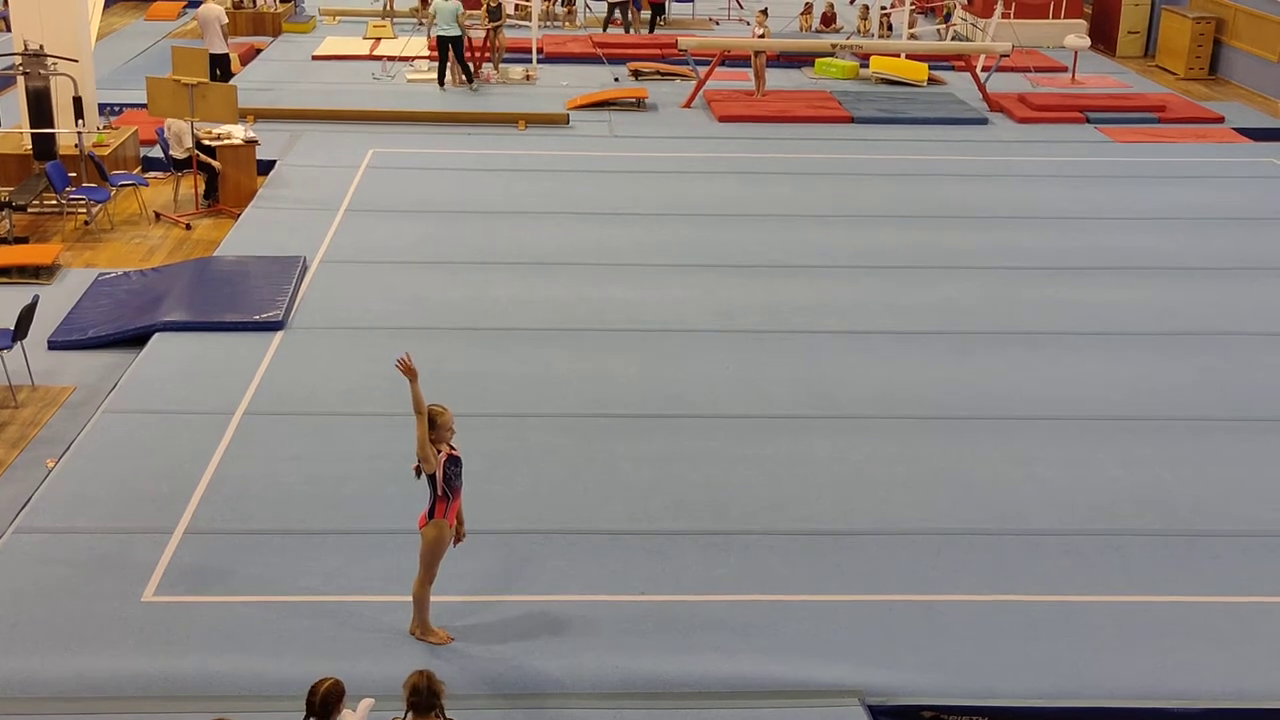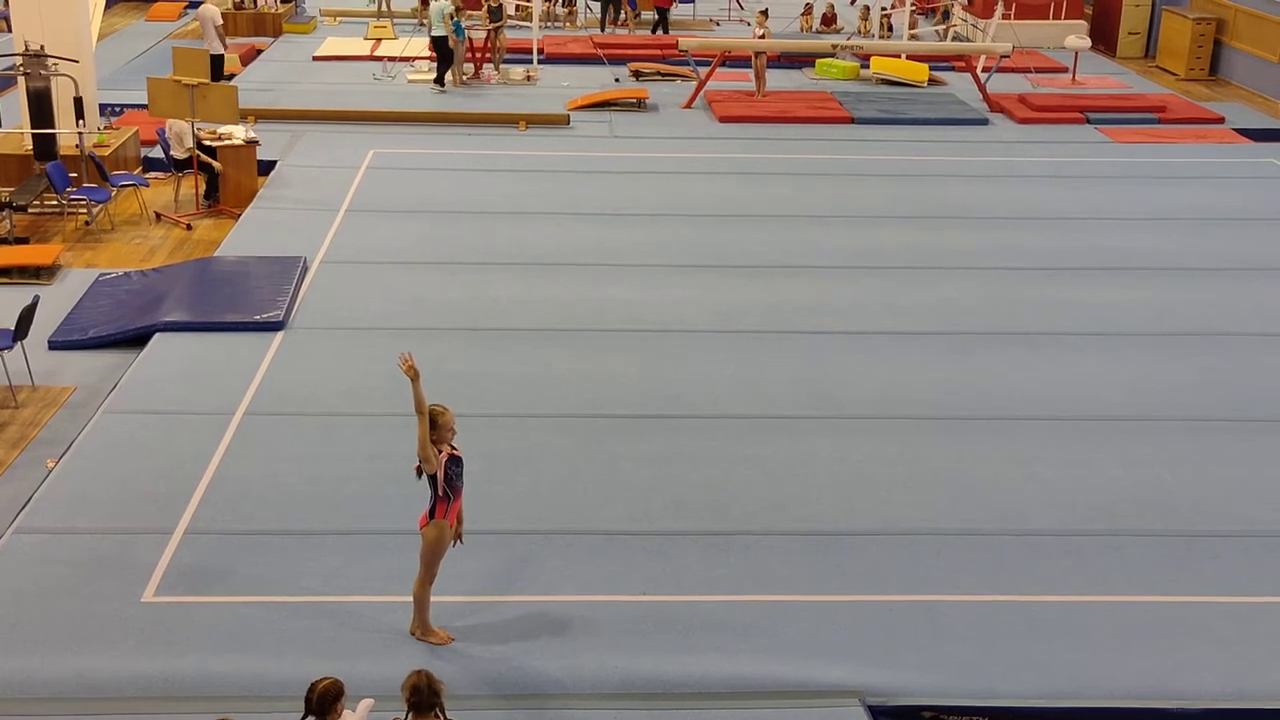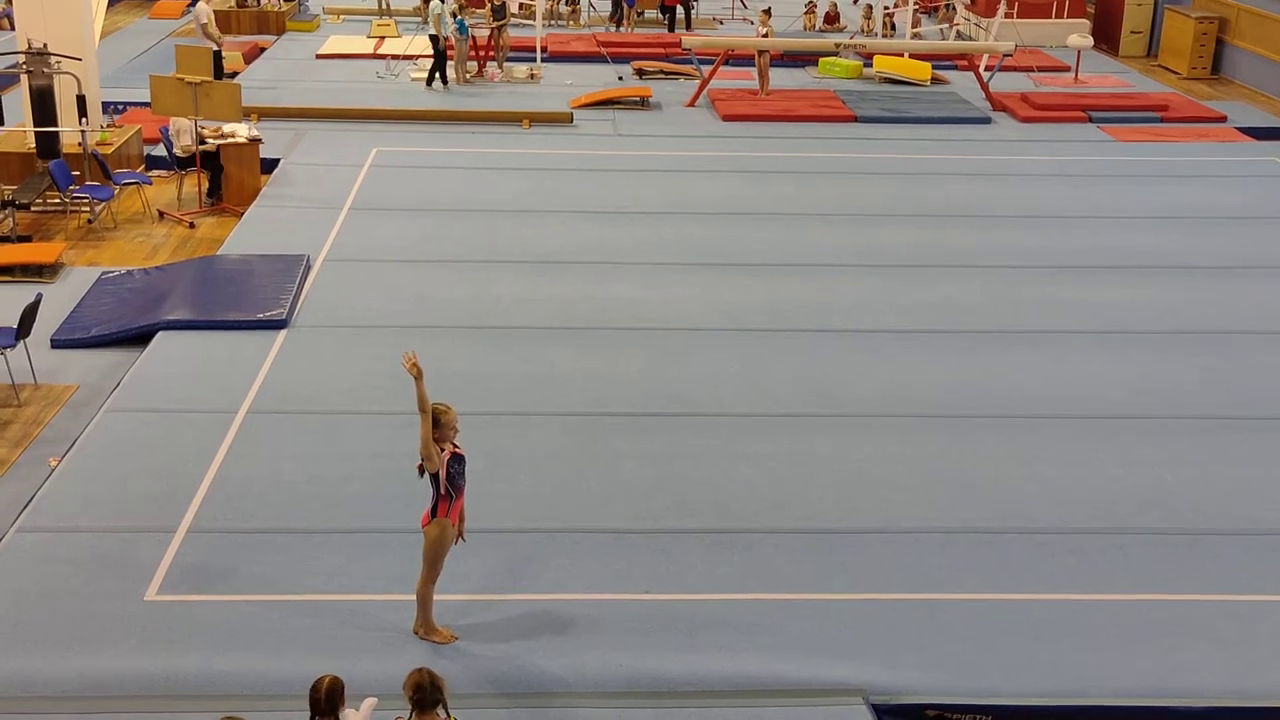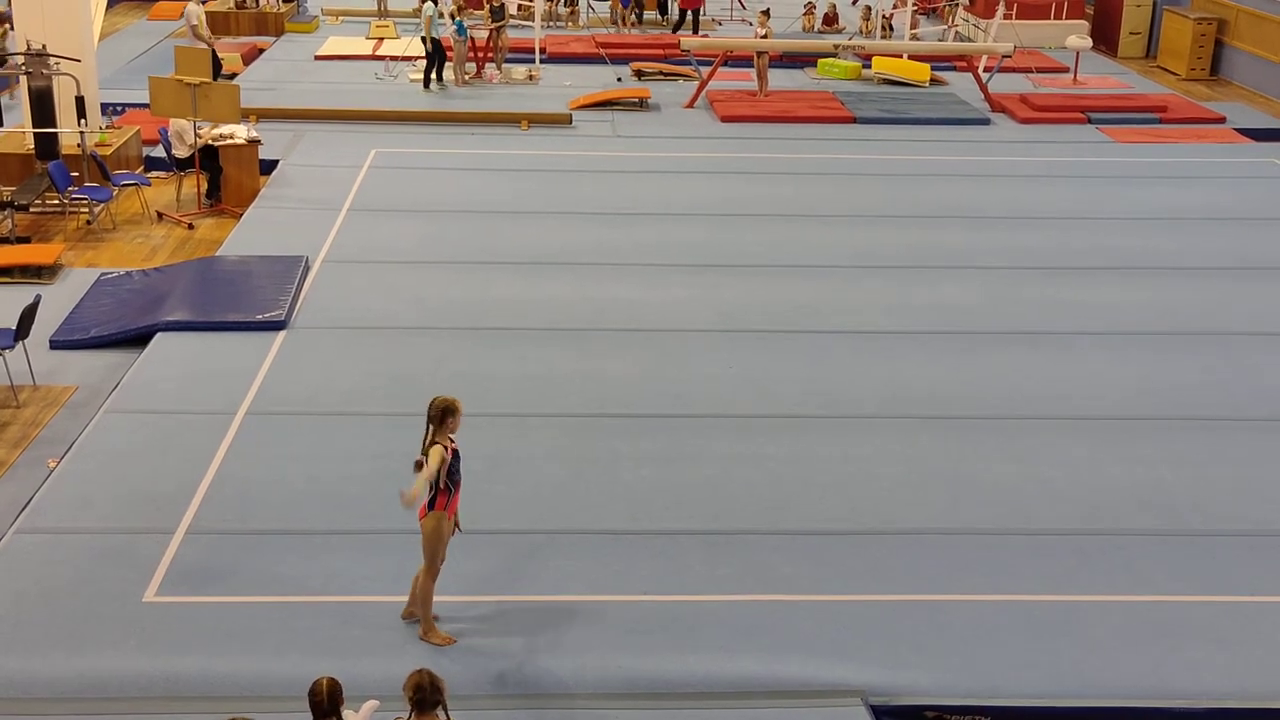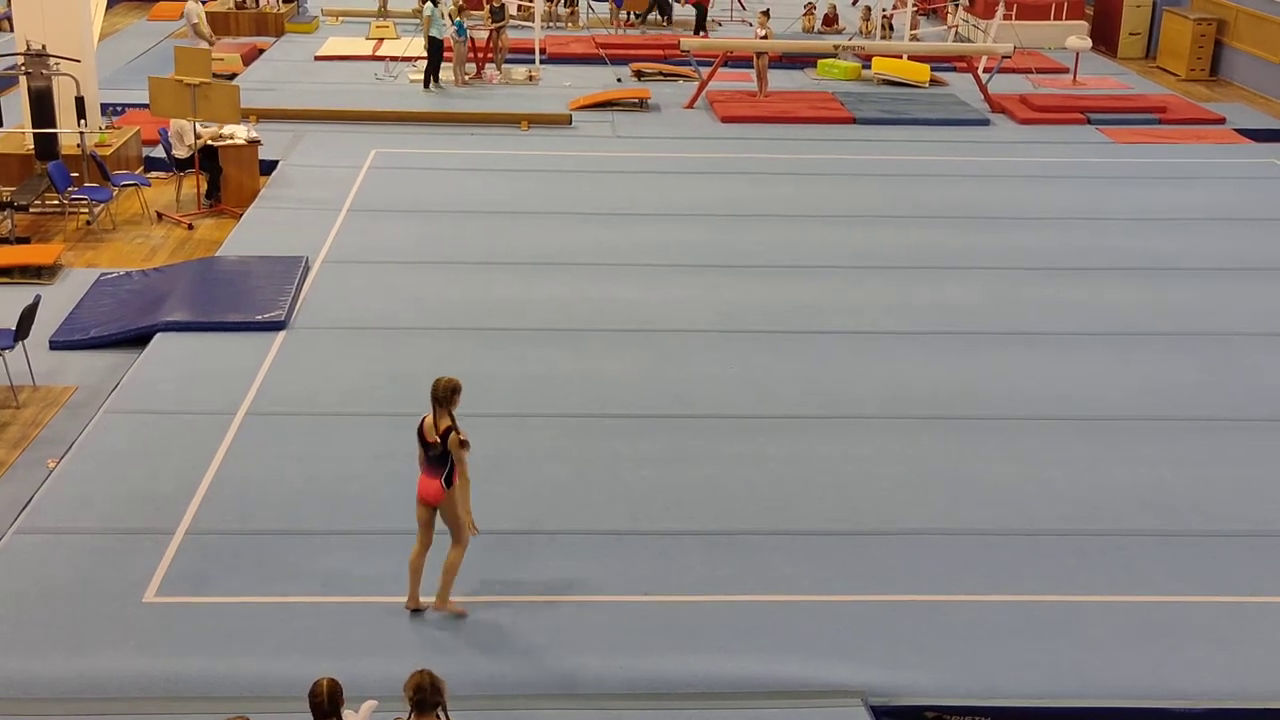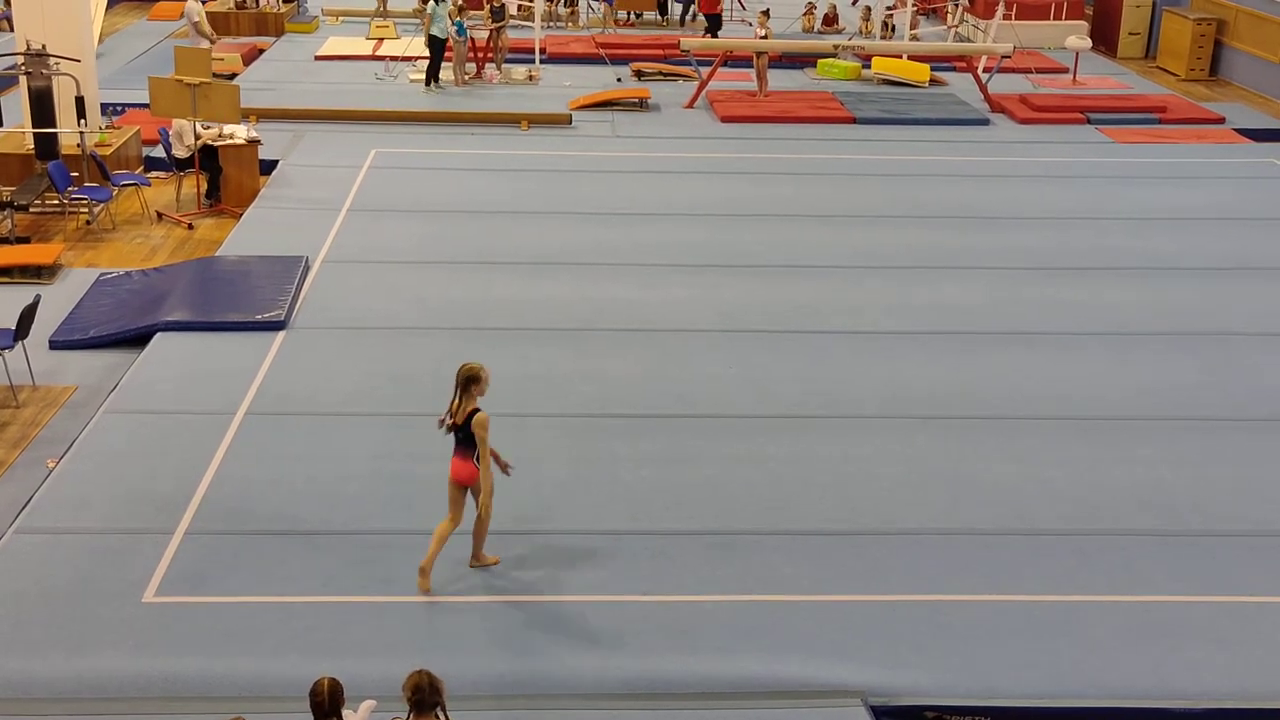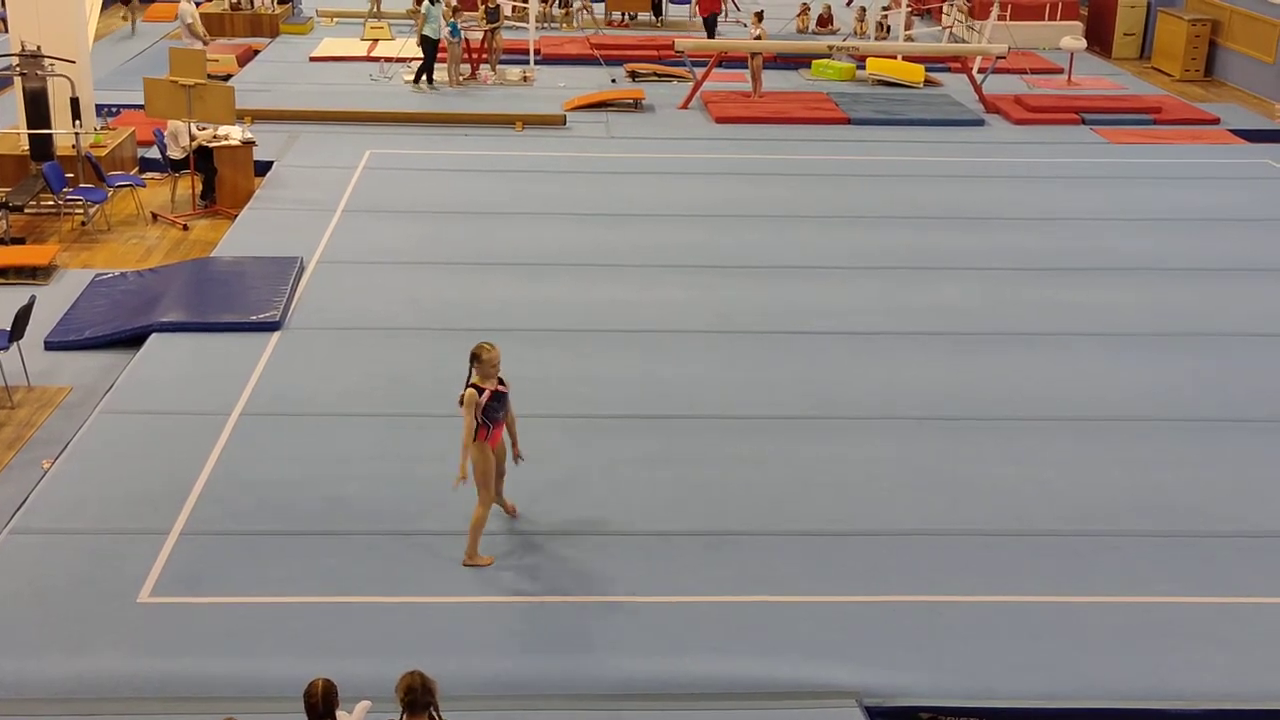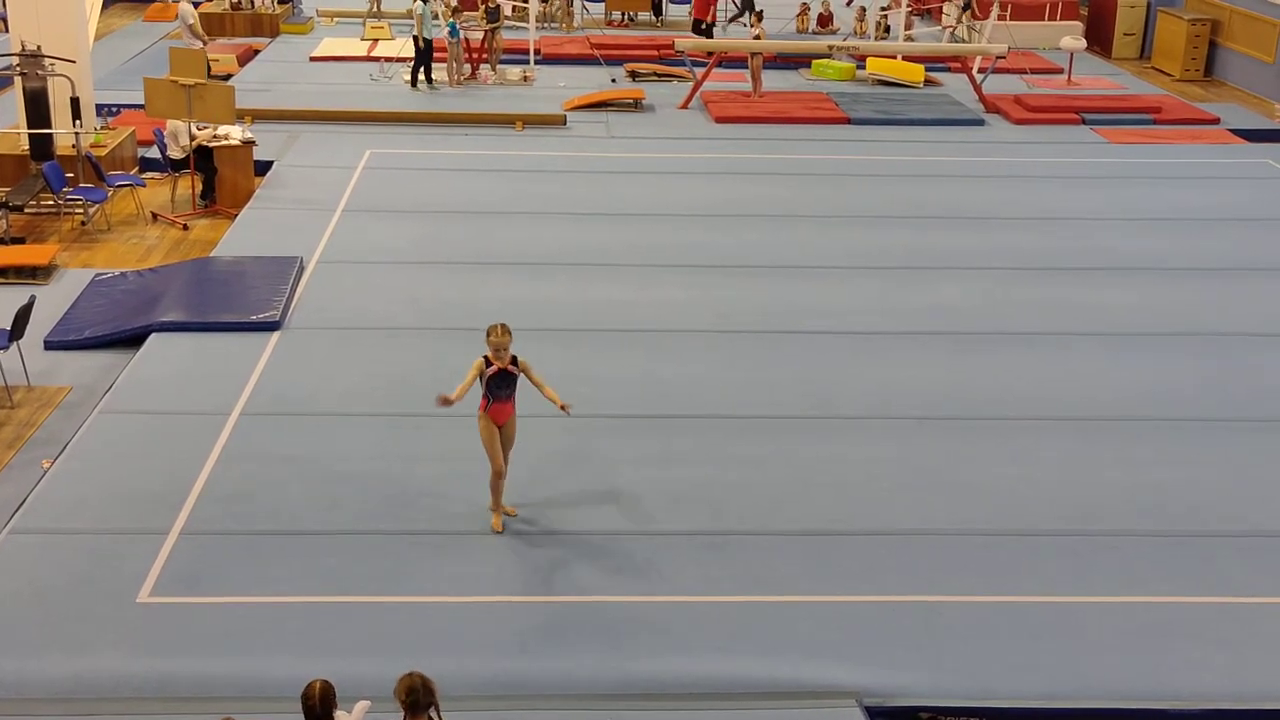
dt=0.4s
person 1, frame 1
left shoulder: (450, 451)
right shoulder: (429, 455)
right elbow: (420, 415)
left wrist: (460, 522)
right wrist: (413, 382)
left hip: (446, 521)
right hip: (435, 522)
left knee: (428, 575)
right knee: (426, 576)
left ankle: (419, 623)
right ankle: (423, 628)
person 1, frame 2
left shoulder: (452, 451)
right shoulder: (430, 456)
right elbow: (422, 415)
left wrist: (459, 522)
right wrist: (415, 382)
left hip: (447, 521)
right hip: (436, 523)
left knee: (429, 575)
right knee: (426, 576)
left ankle: (419, 623)
right ankle: (423, 629)
person 1, frame 3
left shoulder: (455, 450)
right shoulder: (433, 455)
right elbow: (424, 414)
left wrist: (460, 520)
right wrist: (418, 379)
left hip: (450, 519)
right hip: (438, 521)
left knee: (433, 573)
right knee: (429, 575)
left ankle: (423, 622)
right ankle: (426, 628)
person 1, frame 4
left shoulder: (450, 442)
right shoulder: (438, 450)
right elbow: (429, 471)
left wrist: (454, 514)
right wrist: (416, 490)
left hip: (442, 510)
right hip: (435, 513)
left knee: (433, 564)
right knee: (431, 569)
left ankle: (412, 609)
right ankle: (427, 628)
person 1, frame 5
left shoulder: (423, 423)
right shoulder: (455, 435)
right elbow: (462, 474)
right wrist: (467, 511)
left hip: (423, 485)
right hip: (444, 490)
left knee: (423, 543)
right knee: (460, 539)
left ankle: (412, 598)
right ankle: (442, 598)
person 1, frame 6
left shoulder: (455, 406)
right shoulder: (480, 417)
right elbow: (482, 454)
left wrist: (497, 458)
right wrist: (486, 493)
left hip: (457, 466)
right hip: (473, 469)
left knee: (452, 518)
right knee: (483, 514)
left ankle: (427, 565)
right ankle: (477, 556)
person 1, frame 7
left shoulder: (502, 384)
right shoulder: (472, 393)
left elbow: (509, 416)
right elbow: (467, 429)
left wrist: (515, 445)
right wrist: (463, 465)
left hip: (497, 440)
right hip: (481, 445)
left knee: (500, 475)
right knee: (485, 499)
left ankle: (500, 499)
right ankle: (471, 554)
person 1, frame 8
left shoulder: (519, 364)
right shoulder: (482, 364)
left elbow: (541, 385)
right elbow: (466, 384)
left wrist: (557, 401)
right wrist: (453, 399)
left hip: (508, 416)
right hip: (488, 417)
left knee: (504, 464)
right knee: (498, 468)
left ankle: (497, 503)
right ankle: (496, 510)
